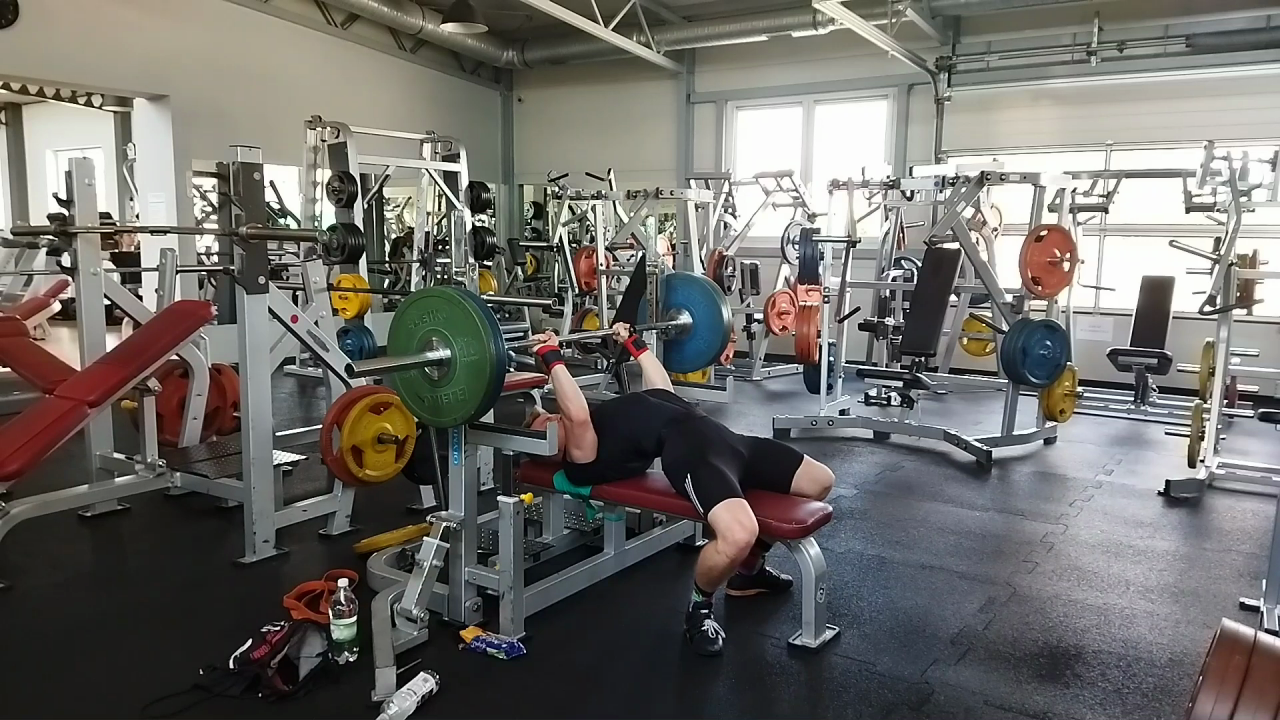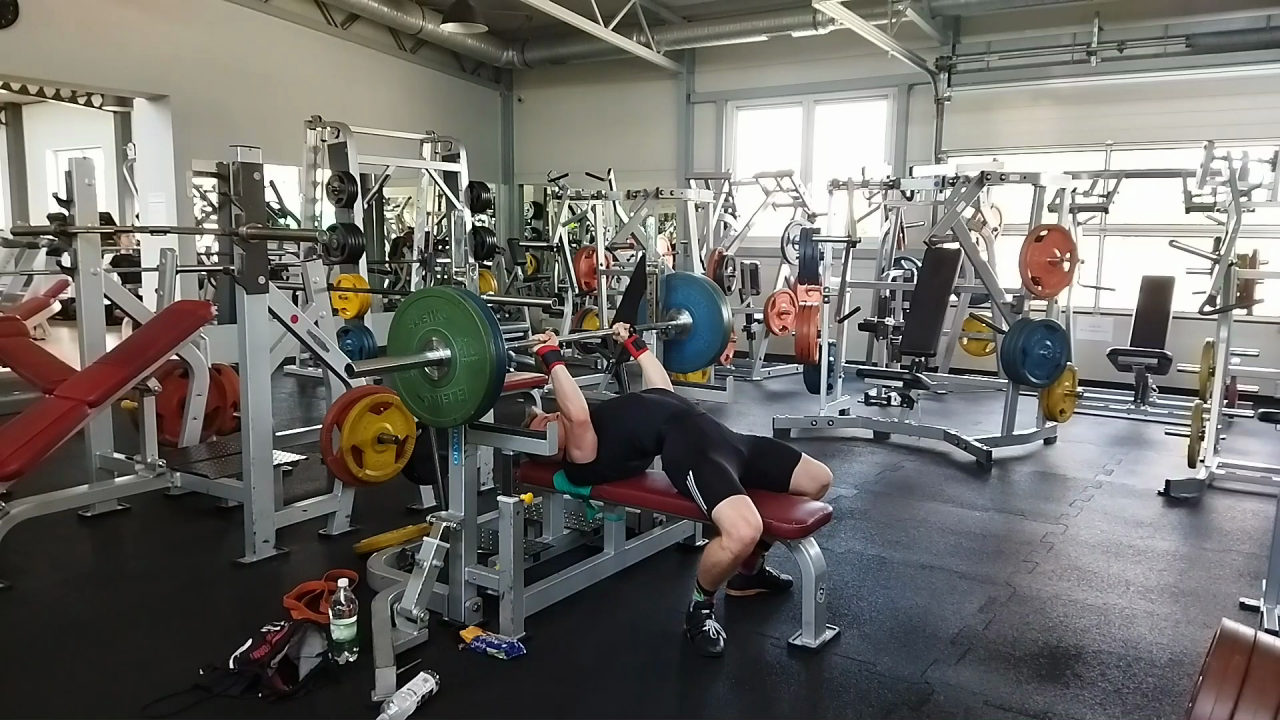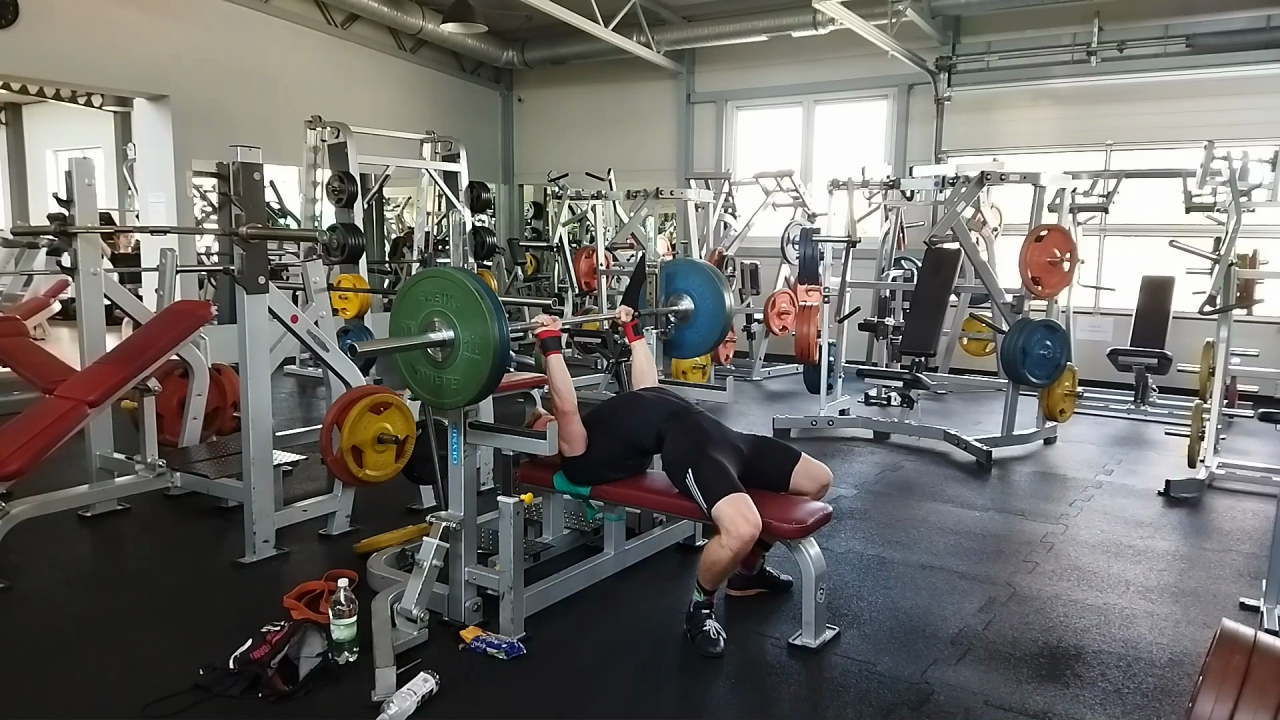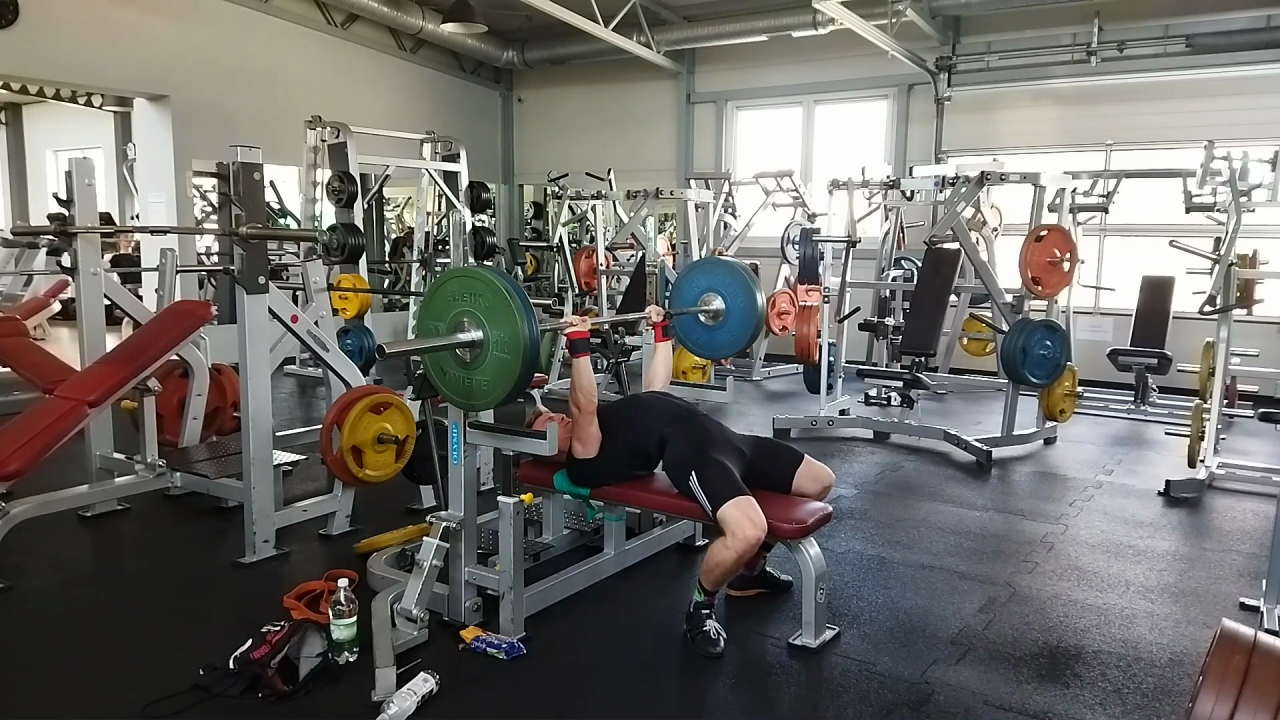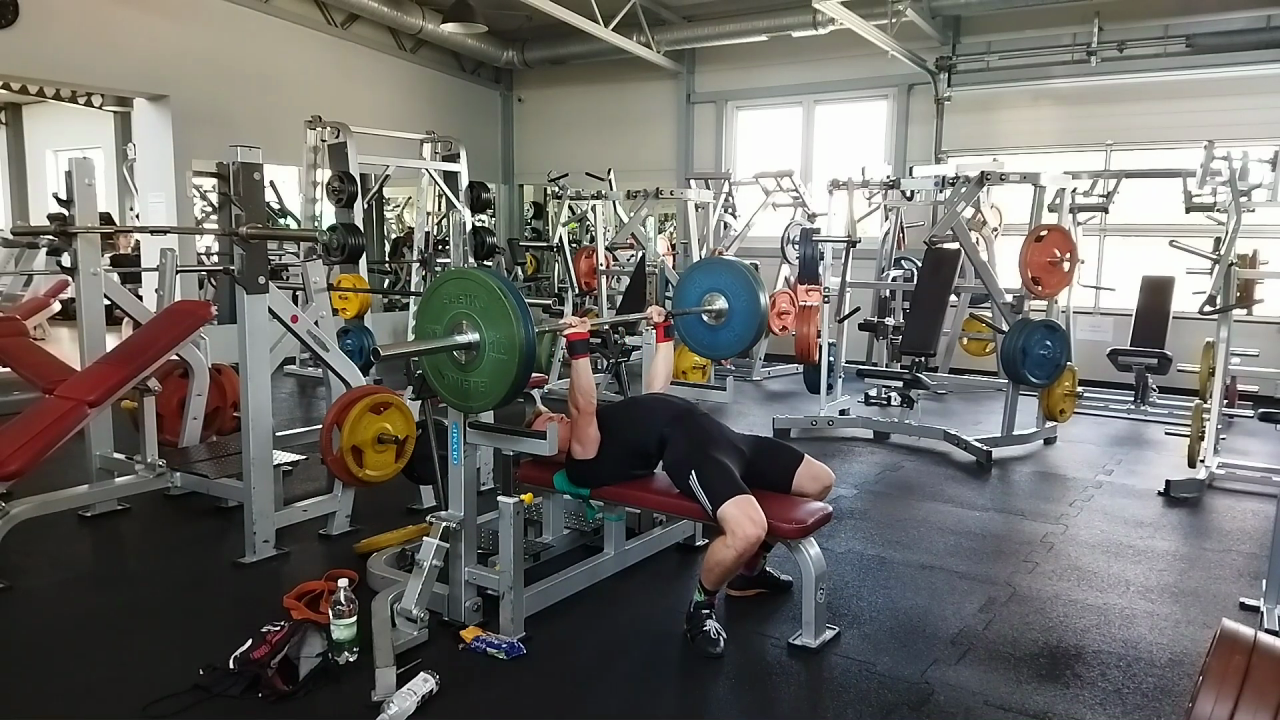
dt=1s
person 1, frame 1
left shoulder: (605, 426)
right shoulder: (581, 458)
left elbow: (662, 390)
right elbow: (578, 416)
left wrist: (632, 342)
right wrist: (550, 356)
left knee: (820, 483)
right knee: (738, 536)
left ankle: (748, 572)
right ankle: (699, 606)
person 1, frame 2
left shoulder: (609, 428)
right shoulder: (580, 460)
left elbow: (662, 389)
right elbow: (578, 417)
left wrist: (633, 343)
right wrist: (552, 358)
left knee: (818, 481)
right knee: (743, 533)
left ankle: (748, 572)
right ankle: (701, 606)
person 1, frame 3
left shoulder: (603, 431)
right shoulder: (579, 457)
left elbow: (647, 385)
right elbow: (566, 408)
left wrist: (632, 330)
right wrist: (550, 343)
left knee: (818, 481)
right knee: (743, 531)
left ankle: (748, 571)
right ankle: (701, 606)
person 1, frame 4
left shoulder: (612, 427)
right shoulder: (584, 458)
left elbow: (656, 388)
right elbow: (585, 406)
left wrist: (661, 330)
right wrist: (578, 346)
left knee: (820, 483)
right knee: (747, 533)
left ankle: (749, 572)
right ankle: (701, 606)
person 1, frame 5
left shoulder: (613, 428)
right shoulder: (583, 460)
left elbow: (657, 389)
right elbow: (584, 407)
left wrist: (664, 330)
right wrist: (578, 347)
left knee: (821, 483)
right knee: (748, 532)
left ankle: (750, 572)
right ankle: (701, 606)
